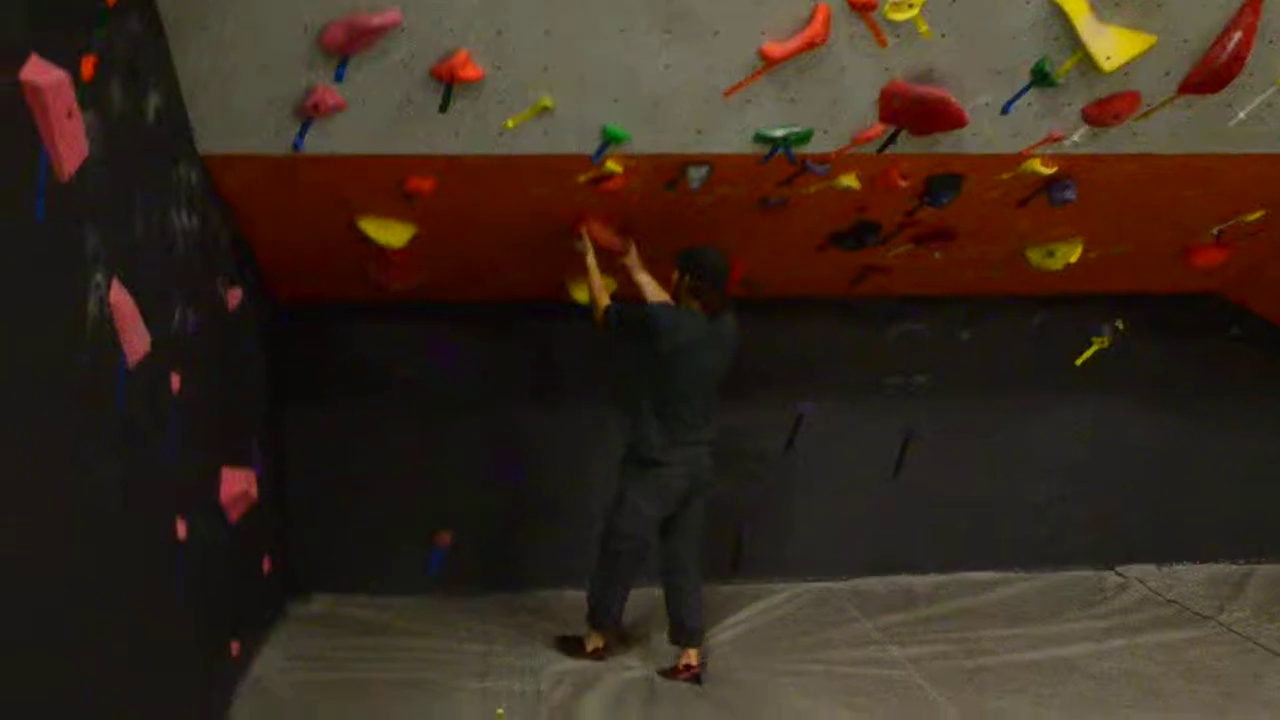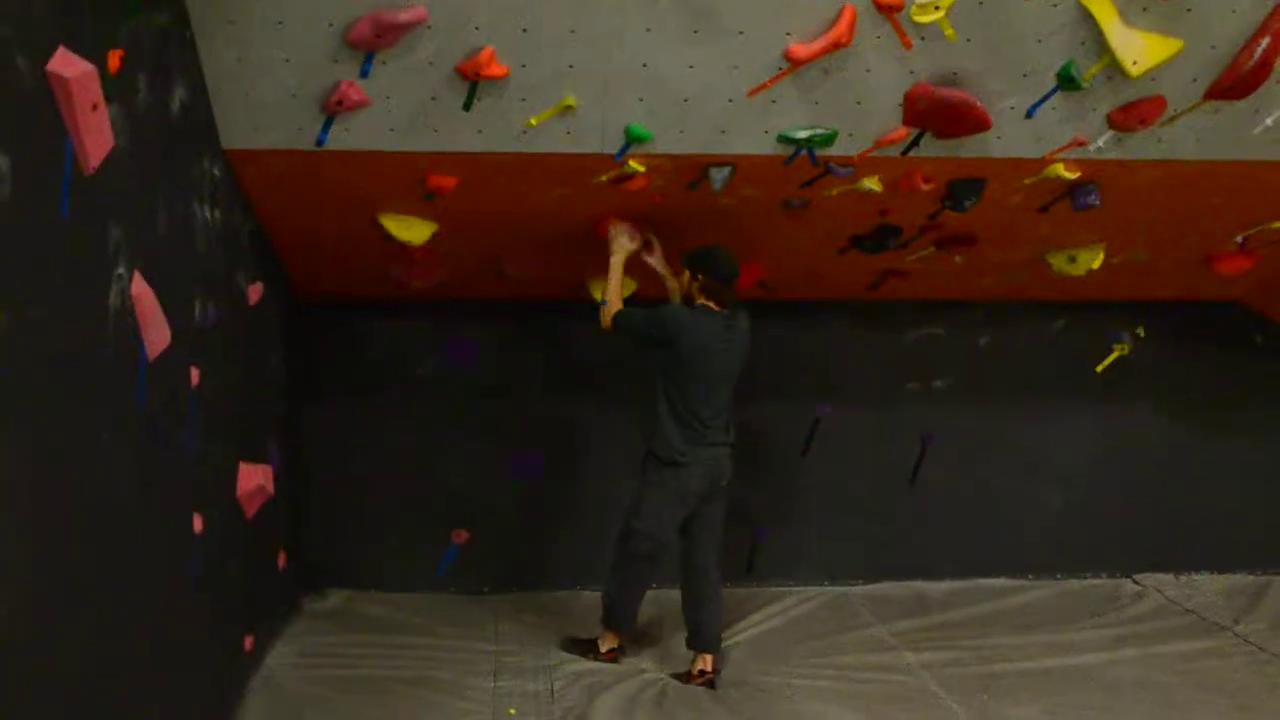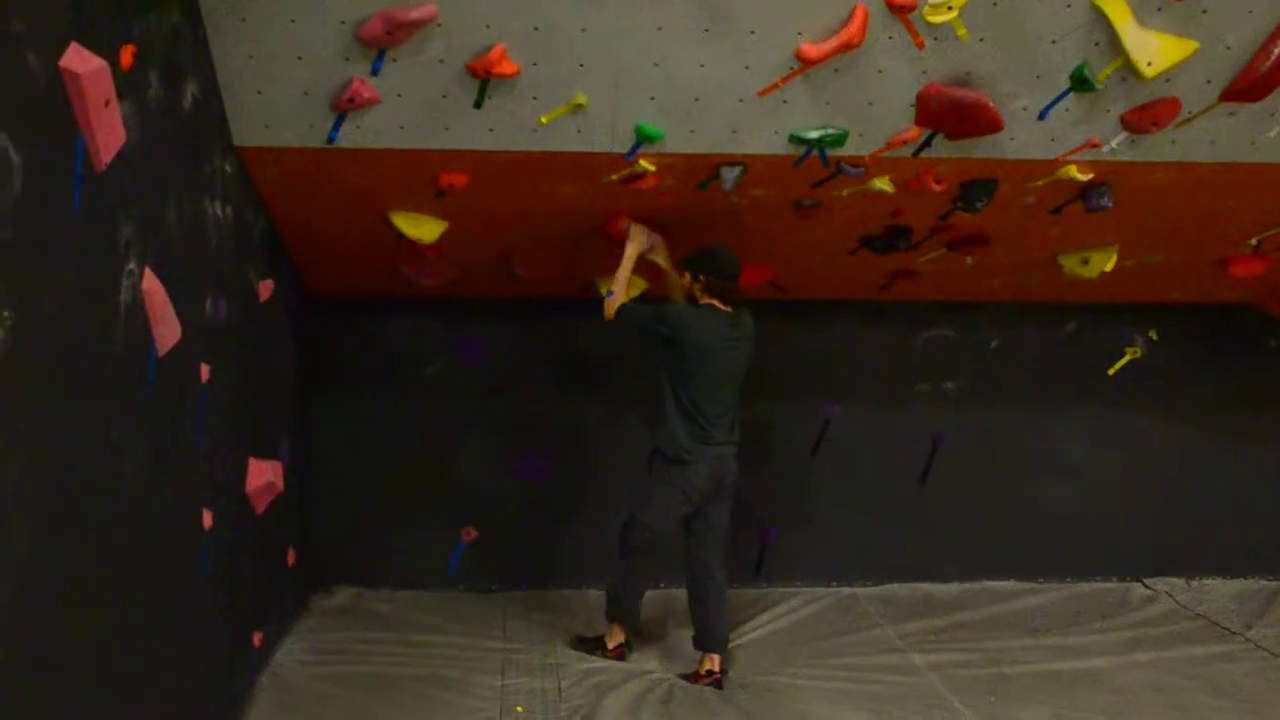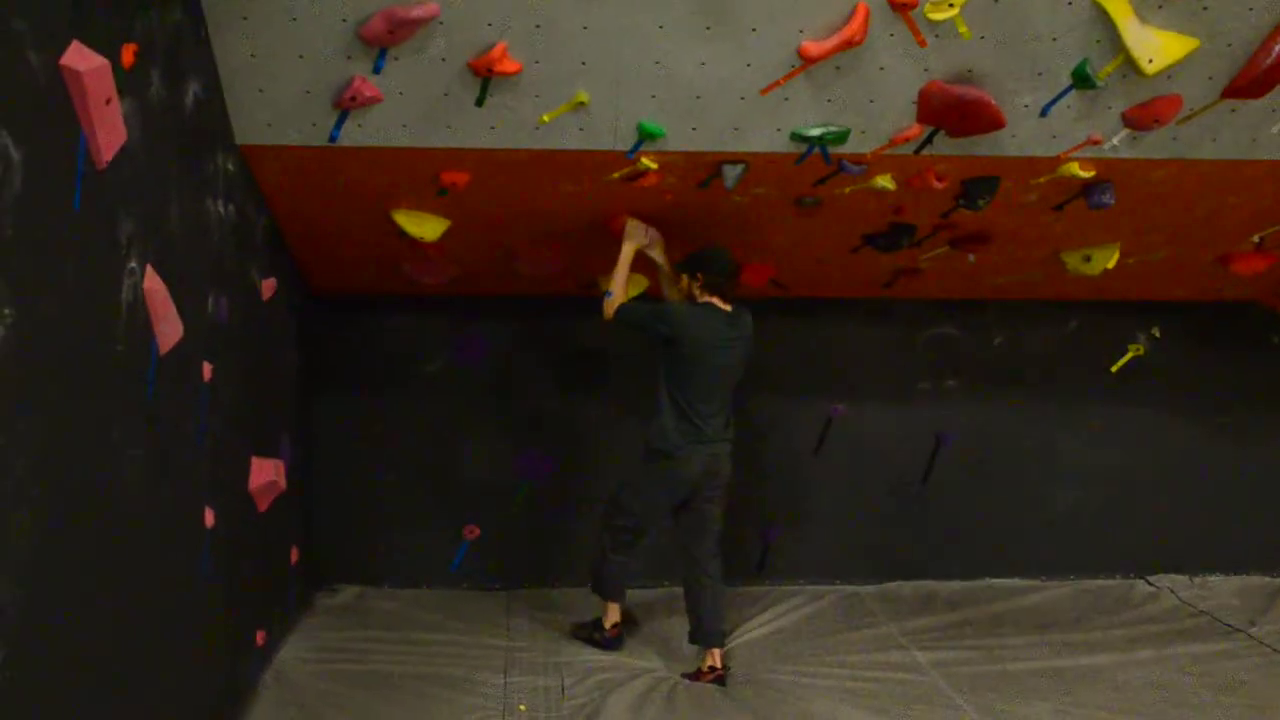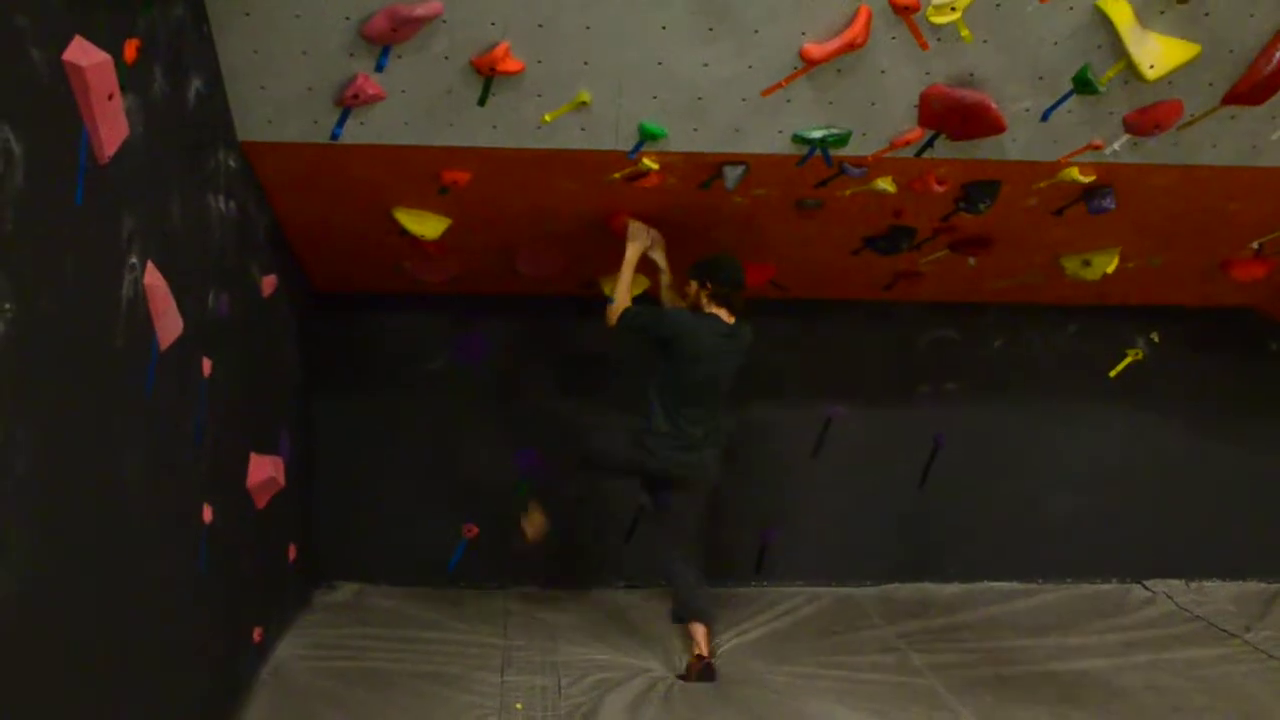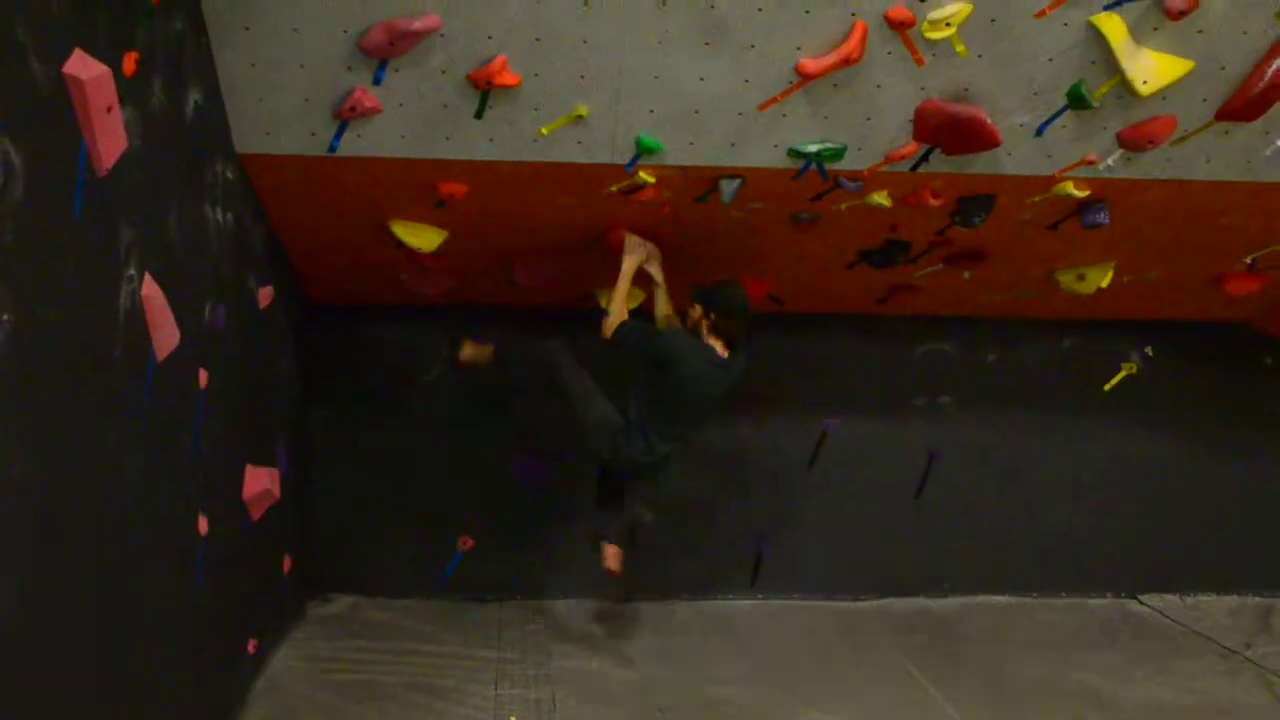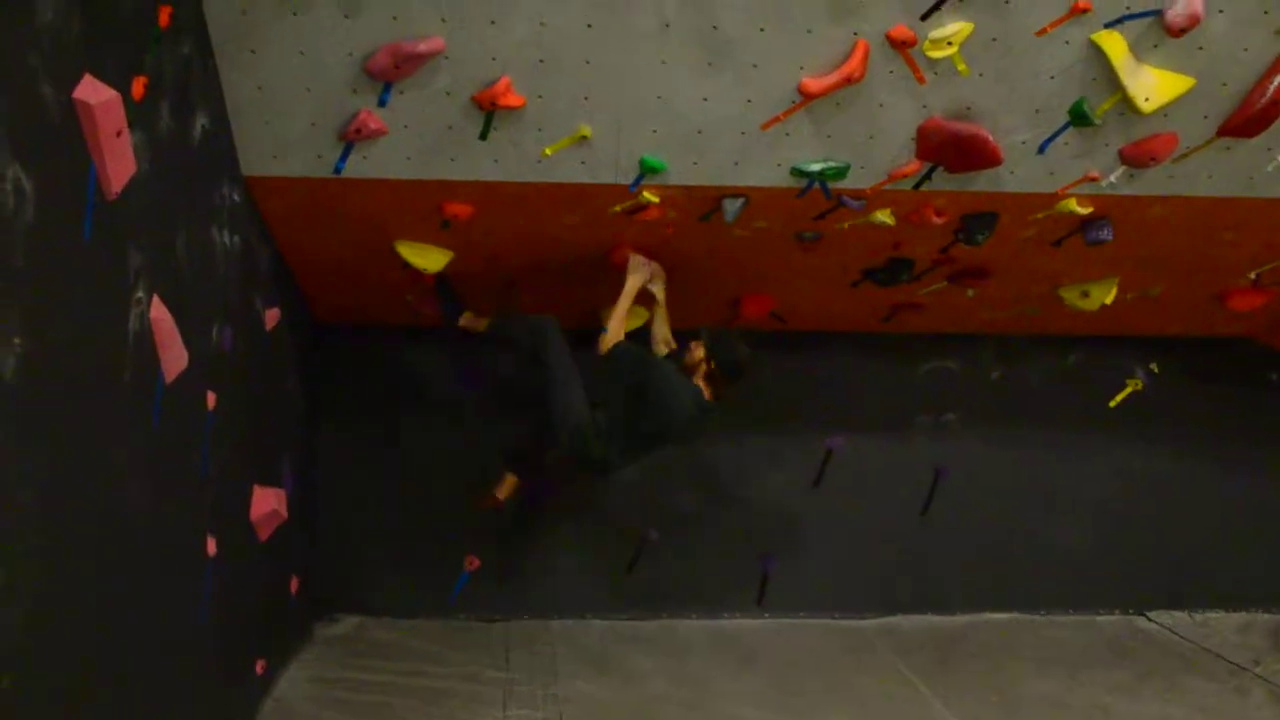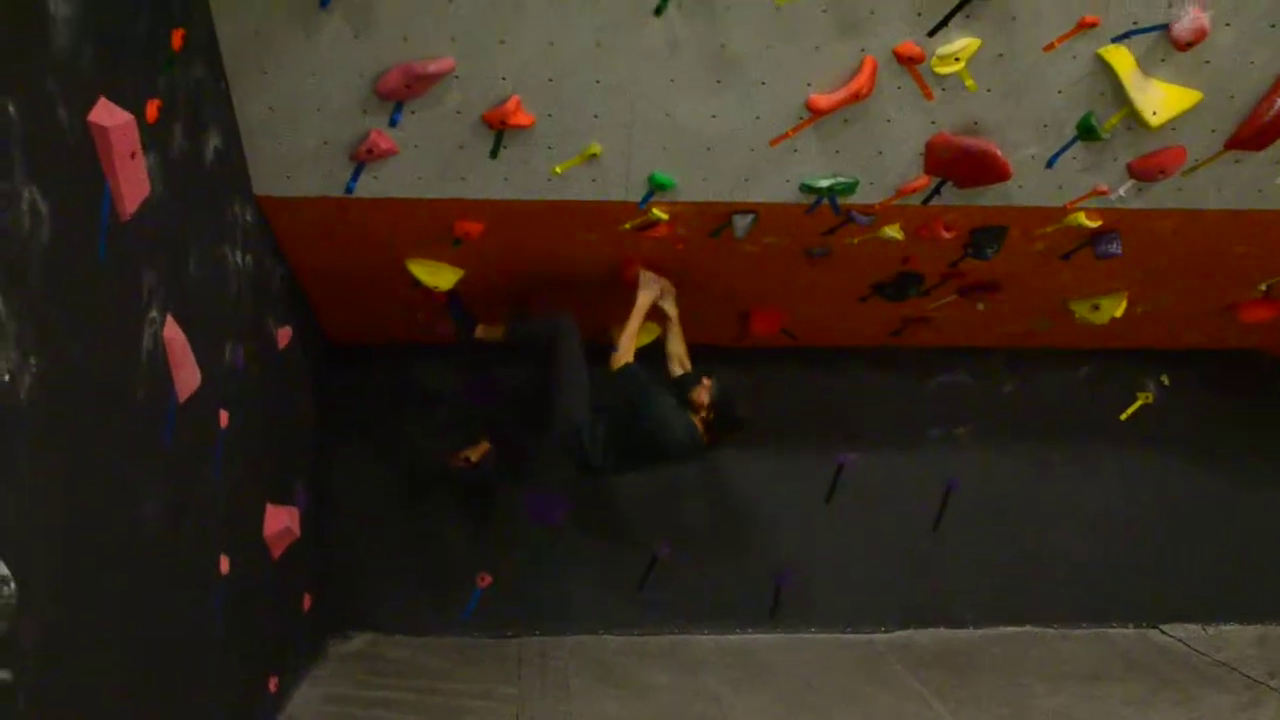
dt=0.3s
person 1, frame 1
left shoulder: (660, 322)
right shoulder: (725, 325)
left elbow: (604, 313)
left wrist: (590, 259)
right wrist: (636, 269)
left hip: (655, 466)
right hip: (697, 462)
left knee: (620, 552)
right knee: (683, 559)
left ankle: (596, 639)
right ankle: (691, 658)
person 1, frame 2
left shoulder: (677, 323)
right shoulder: (738, 324)
left elbow: (610, 318)
left wrist: (618, 258)
right wrist: (659, 269)
left hip: (676, 466)
right hip: (717, 463)
left knee: (637, 553)
right knee: (703, 563)
left ankle: (610, 641)
right ankle: (705, 664)
person 1, frame 3
left shoulder: (682, 322)
right shoulder: (742, 324)
left elbow: (613, 309)
left wrist: (631, 253)
right wrist: (663, 263)
left hip: (682, 465)
right hip: (723, 462)
left knee: (635, 546)
right knee: (709, 562)
left ankle: (616, 638)
right ankle: (712, 663)
person 1, frame 4
left shoulder: (682, 322)
right shoulder: (741, 323)
left elbow: (612, 308)
left wrist: (629, 248)
right wrist: (659, 259)
left hip: (674, 458)
right hip: (716, 459)
left knee: (618, 525)
right knee: (703, 557)
left ankle: (611, 622)
right ankle: (713, 660)
person 1, frame 5
left shoulder: (684, 328)
right shoulder: (741, 336)
left elbow: (617, 315)
left wrist: (634, 254)
right wrist: (662, 261)
left hip: (663, 455)
right hip: (703, 463)
right knee: (682, 552)
left ankle: (541, 521)
right ankle: (702, 653)
person 1, frame 6
left shoulder: (682, 349)
right shoulder: (732, 366)
left elbow: (611, 327)
right elbow: (669, 324)
left wrist: (630, 264)
right wrist: (658, 277)
left hip: (616, 441)
right hip: (646, 457)
left knee: (556, 357)
right knee: (613, 494)
left ankle: (473, 353)
right ankle: (612, 572)
person 1, frame 7
left shoulder: (667, 381)
right shoulder: (702, 405)
left elbow: (606, 344)
right elbow: (663, 348)
left wrist: (632, 284)
right wrist: (658, 298)
left hip: (584, 436)
right hip: (603, 456)
left knee: (544, 330)
left ankle: (463, 318)
right ankle: (504, 490)
person 1, frame 8
left shoulder: (664, 416)
right shoulder: (698, 433)
left elbow: (618, 361)
right elbow: (678, 365)
left wrist: (643, 301)
right wrist: (671, 312)
left hip: (582, 437)
right hip: (599, 454)
left knee: (562, 329)
left ankle: (477, 331)
right ankle: (481, 450)
